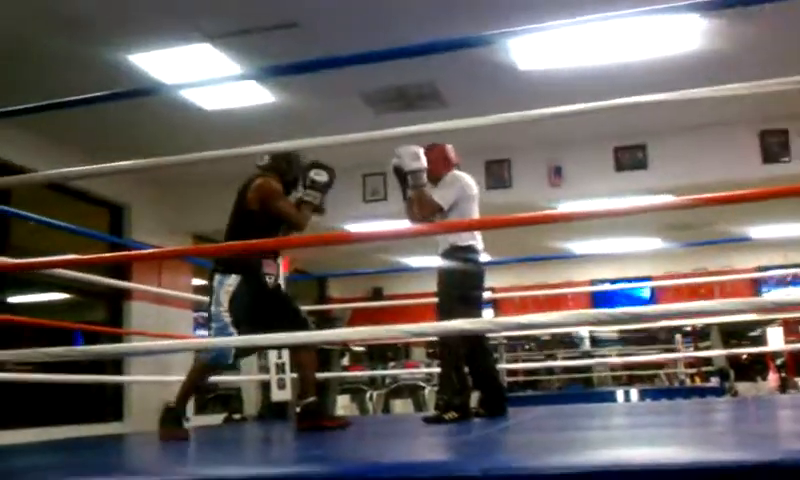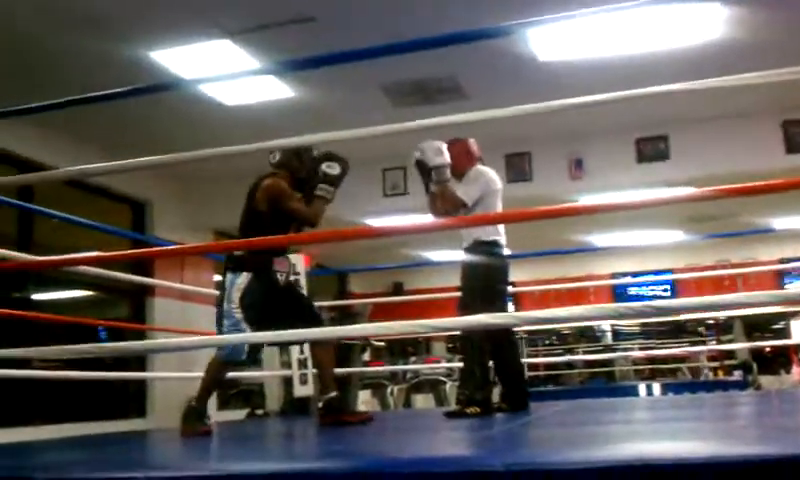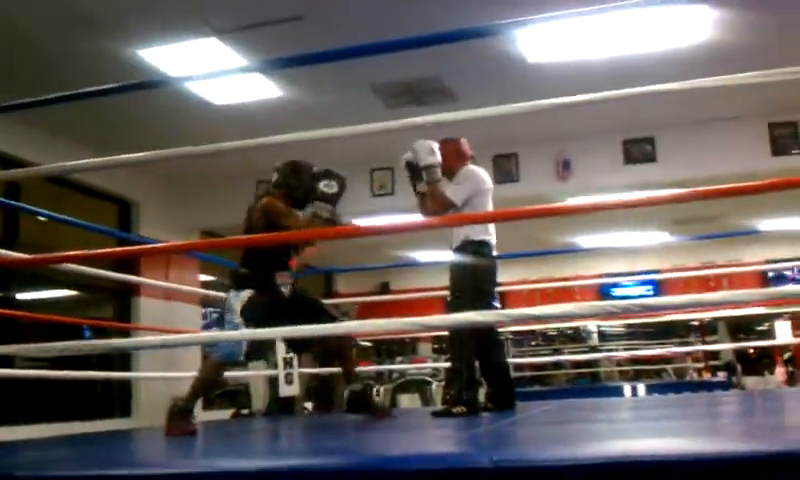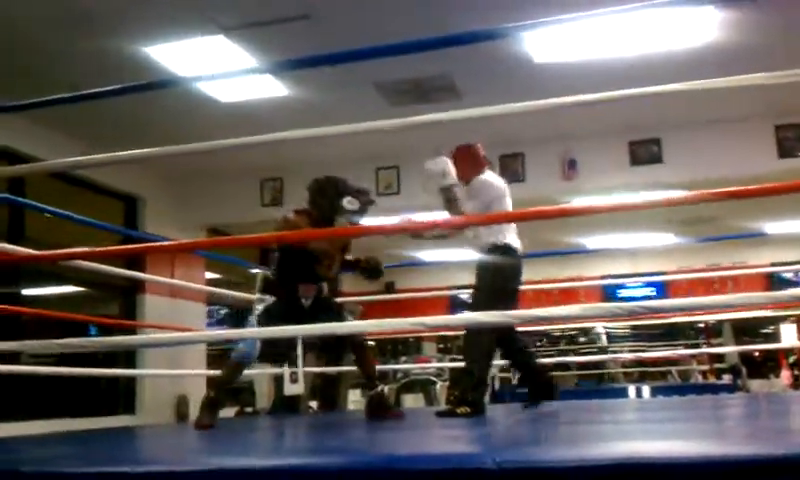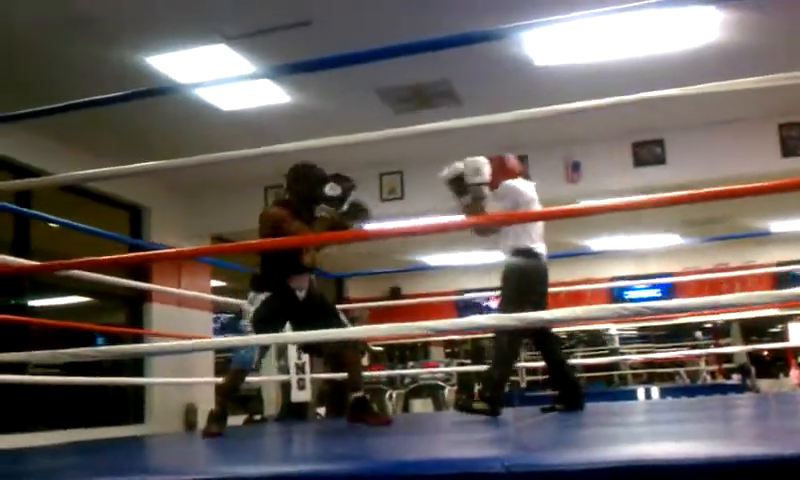
dt=0.3s
person 1, frame 1
left shoulder: (269, 192)
right shoulder: (265, 185)
left elbow: (284, 229)
right elbow: (298, 223)
left wrist: (308, 200)
right wrist: (315, 190)
left hip: (262, 277)
right hip: (236, 277)
left knee: (303, 334)
right knee: (221, 348)
left ankle: (309, 410)
right ankle: (173, 414)
person 1, frame 2
left shoulder: (281, 190)
right shoulder: (273, 185)
left elbow: (293, 228)
right elbow: (311, 219)
left wrist: (313, 191)
right wrist: (327, 184)
left hip: (274, 275)
right hip: (249, 276)
left knee: (319, 329)
right knee: (234, 347)
left ankle: (332, 405)
right ankle: (195, 412)
person 1, frame 3
left shoulder: (283, 209)
right shoulder: (269, 205)
right wrist: (326, 200)
left hip: (280, 288)
right hip: (253, 289)
right knee: (231, 349)
left ankle: (359, 397)
right ankle: (181, 411)
person 1, frame 4
left shoulder: (327, 222)
right shoulder: (294, 222)
left elbow: (334, 257)
right elbow: (326, 250)
left wrist: (358, 264)
right wrist: (346, 217)
left hip: (314, 297)
right hip: (281, 296)
left knee: (356, 340)
right knee: (249, 349)
left ankle: (377, 401)
right ankle: (211, 405)
person 1, frame 5
left shoulder: (307, 210)
right shoulder: (276, 214)
left elbow: (326, 233)
left wrist: (348, 215)
right wrist: (330, 203)
left hip: (303, 289)
right hip: (272, 292)
left knee: (348, 339)
right knee: (247, 356)
left ankle: (358, 404)
right ankle: (218, 414)
person 2, frame 1
left shoulder: (457, 179)
right shoulder: (448, 186)
left elbow: (425, 213)
right elbow: (417, 219)
left wrist: (416, 176)
right wrist: (407, 185)
left hip: (460, 261)
right hip: (464, 263)
left knee: (453, 332)
right knee: (470, 333)
left ankle: (454, 403)
right ankle: (492, 400)
person 2, frame 2
left shoulder: (481, 174)
right shoulder: (470, 181)
left elbow: (448, 208)
right elbow: (439, 212)
left wrist: (440, 170)
right wrist: (429, 179)
left hip: (484, 256)
right hip: (487, 258)
left knee: (475, 327)
right knee: (495, 327)
left ankle: (476, 398)
right ankle: (514, 395)
person 2, frame 3
left shoulder: (471, 173)
right shoulder: (461, 180)
left elbow: (438, 209)
right elbow: (429, 211)
left wrist: (430, 169)
right wrist: (418, 178)
left hip: (473, 256)
right hip: (476, 257)
left knee: (463, 326)
right knee: (482, 327)
left ankle: (463, 397)
right ankle: (501, 394)
person 2, frame 4
left shoulder: (483, 182)
right shoulder: (491, 184)
left wrist: (447, 186)
left hip: (496, 261)
right hip: (506, 261)
left knee: (480, 329)
right knee: (501, 330)
left ankle: (468, 398)
right ankle: (540, 384)
person 2, frame 5
left shoulder: (510, 187)
right shoulder: (524, 188)
left elbow: (483, 226)
right elbow: (486, 227)
left wrist: (477, 187)
right wrist: (462, 192)
left hip: (522, 265)
right hip: (534, 265)
left knee: (508, 330)
right knee: (540, 331)
left ankle: (489, 397)
right ankle: (570, 394)
